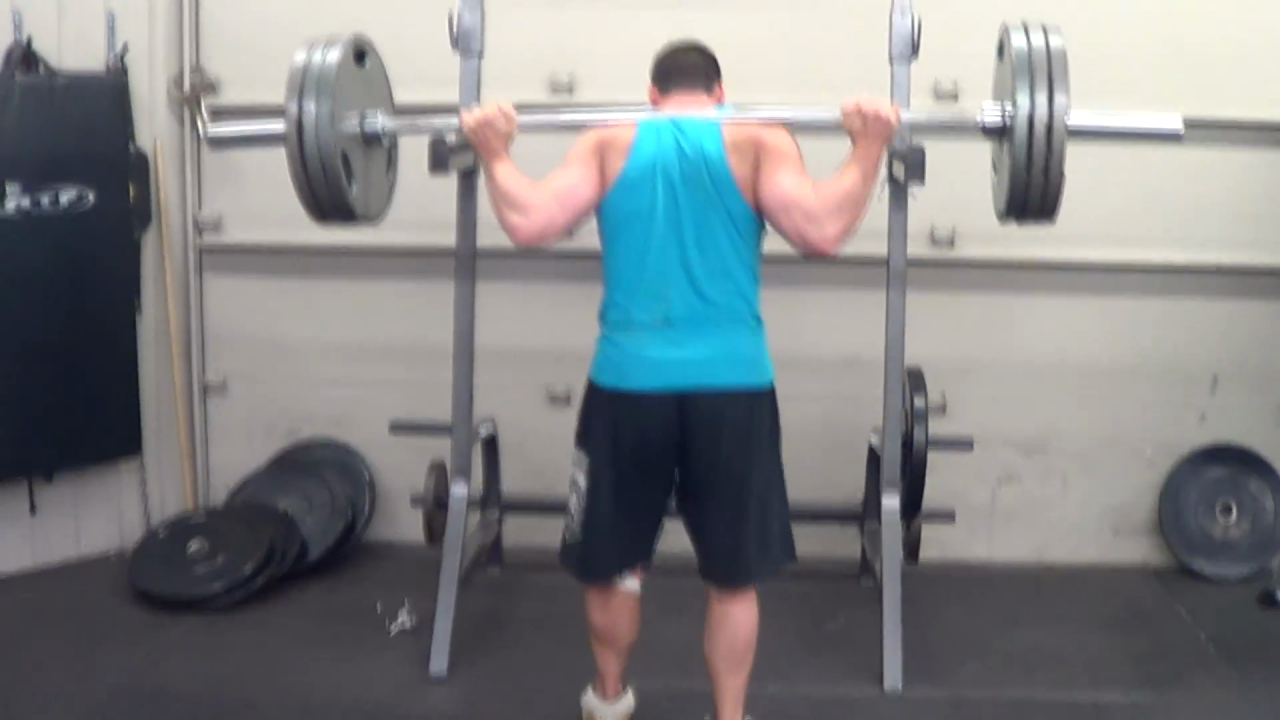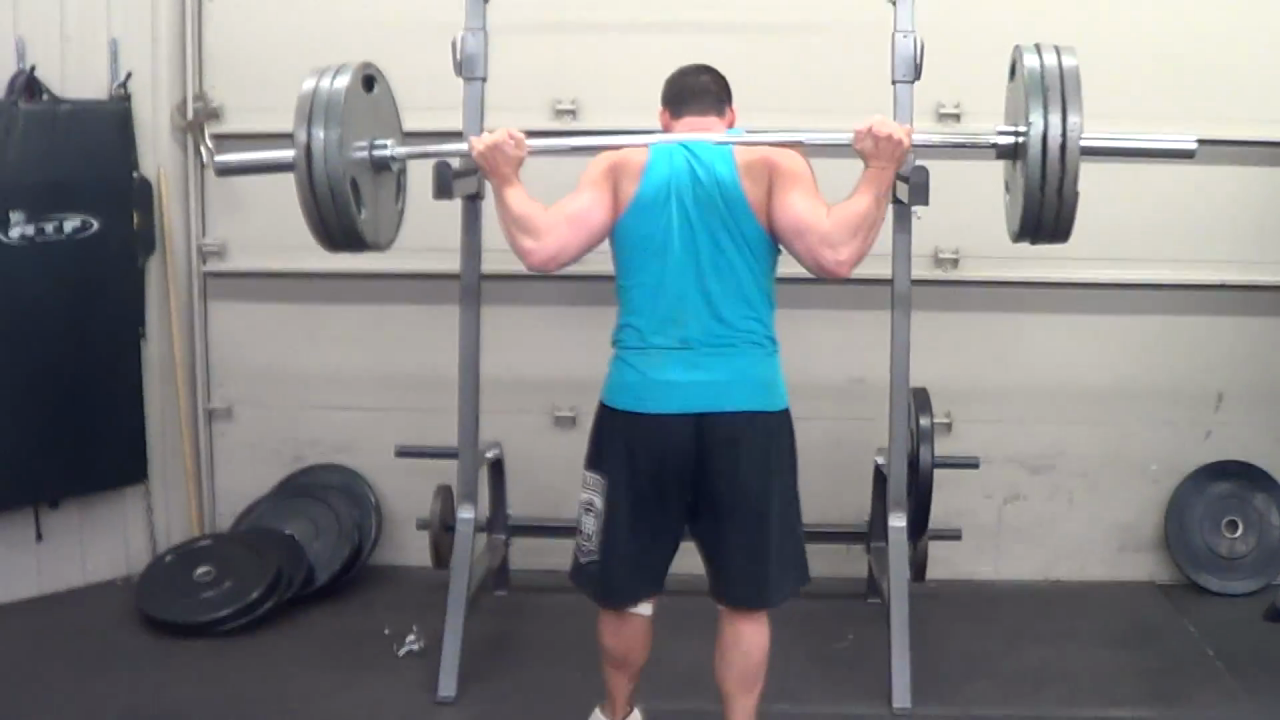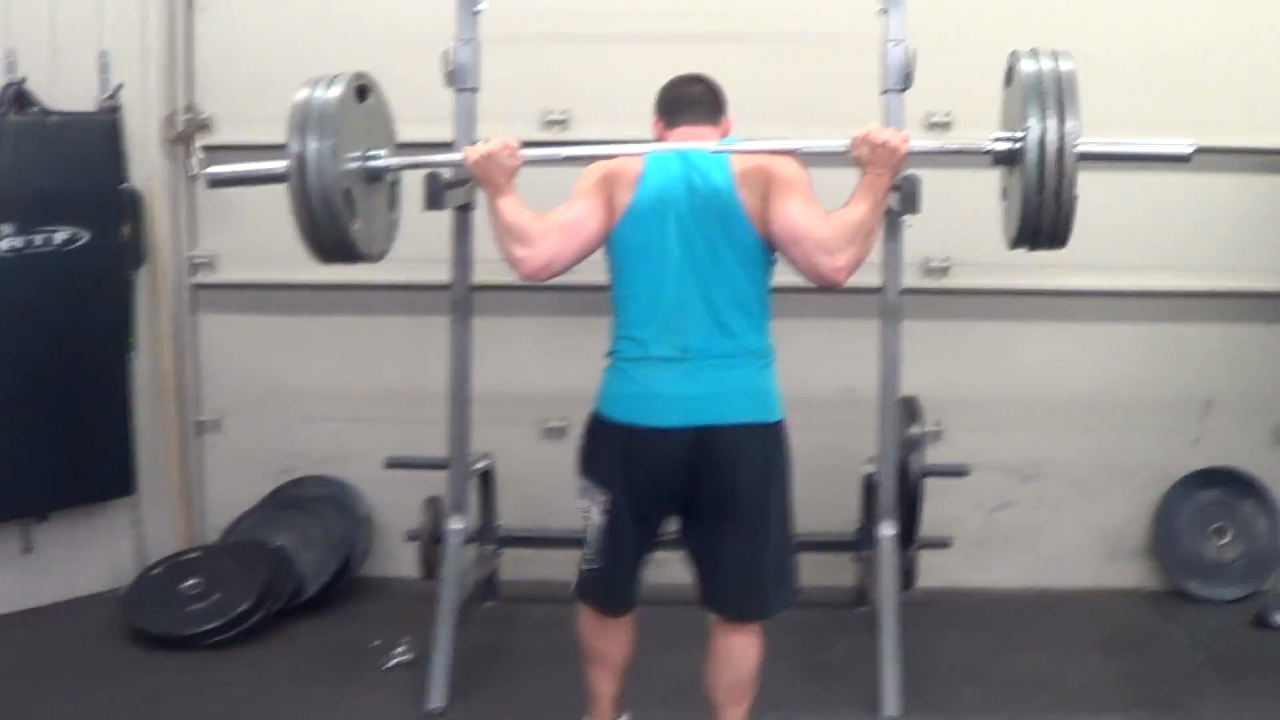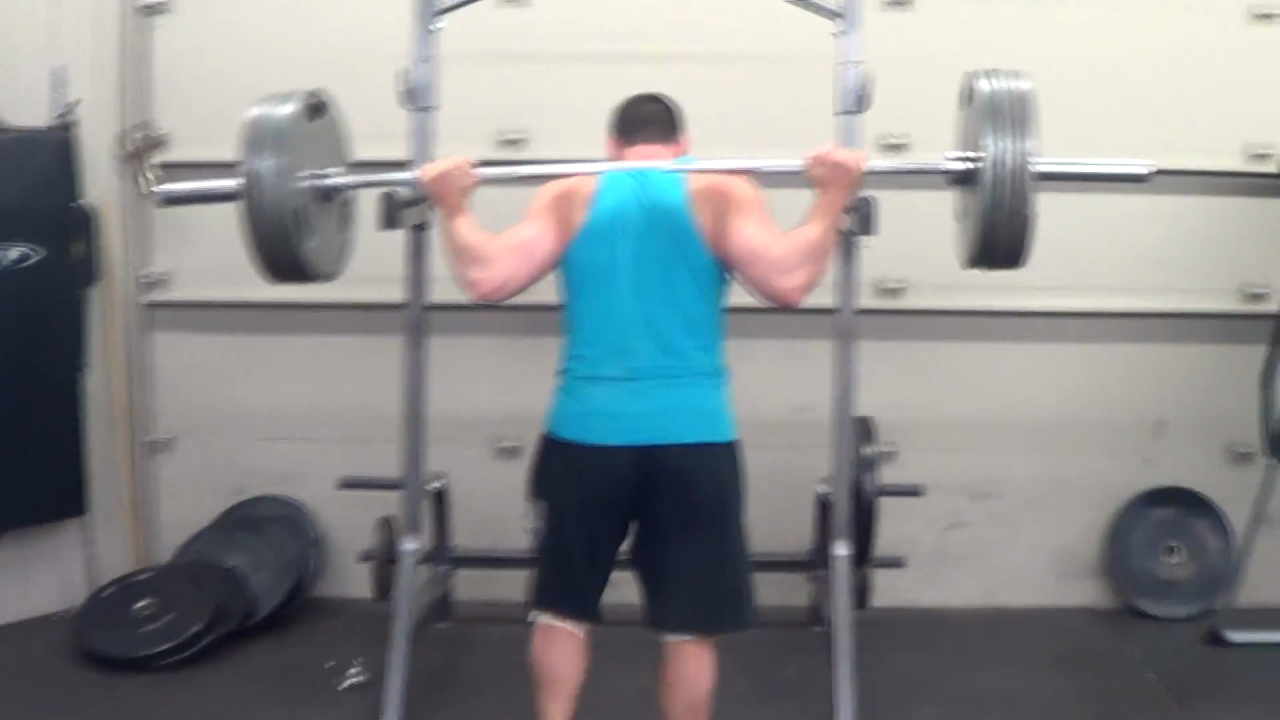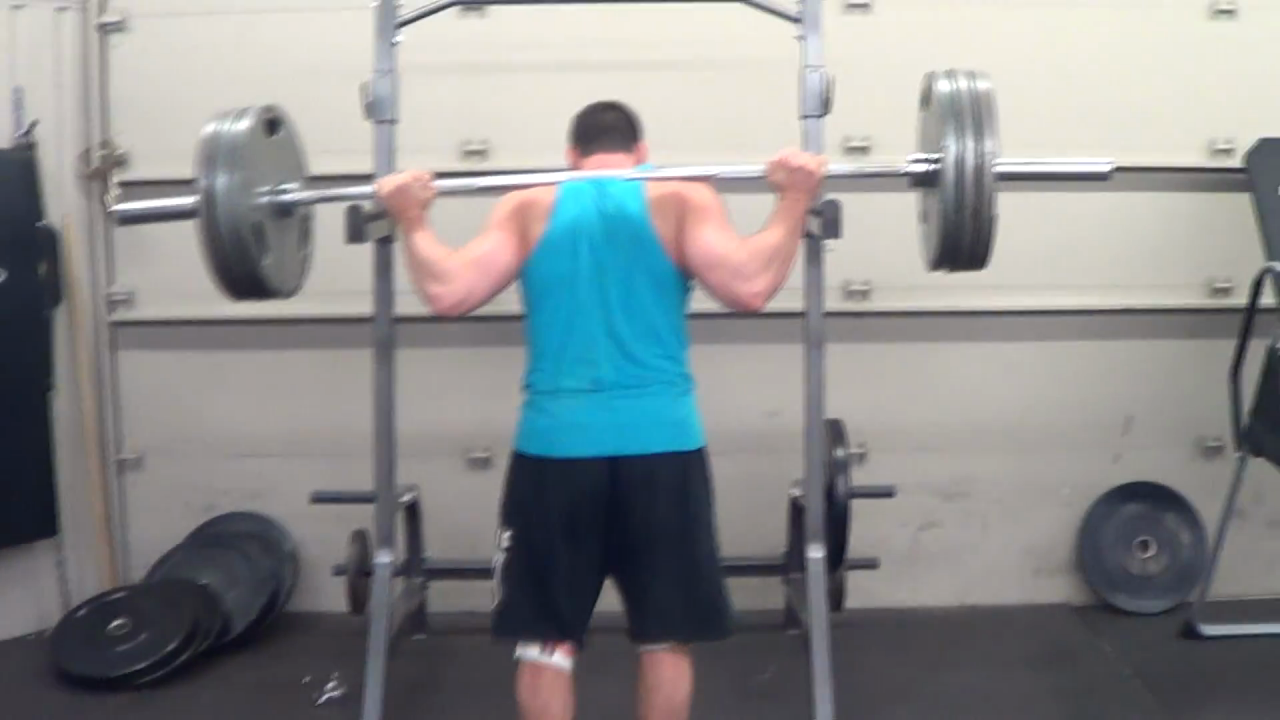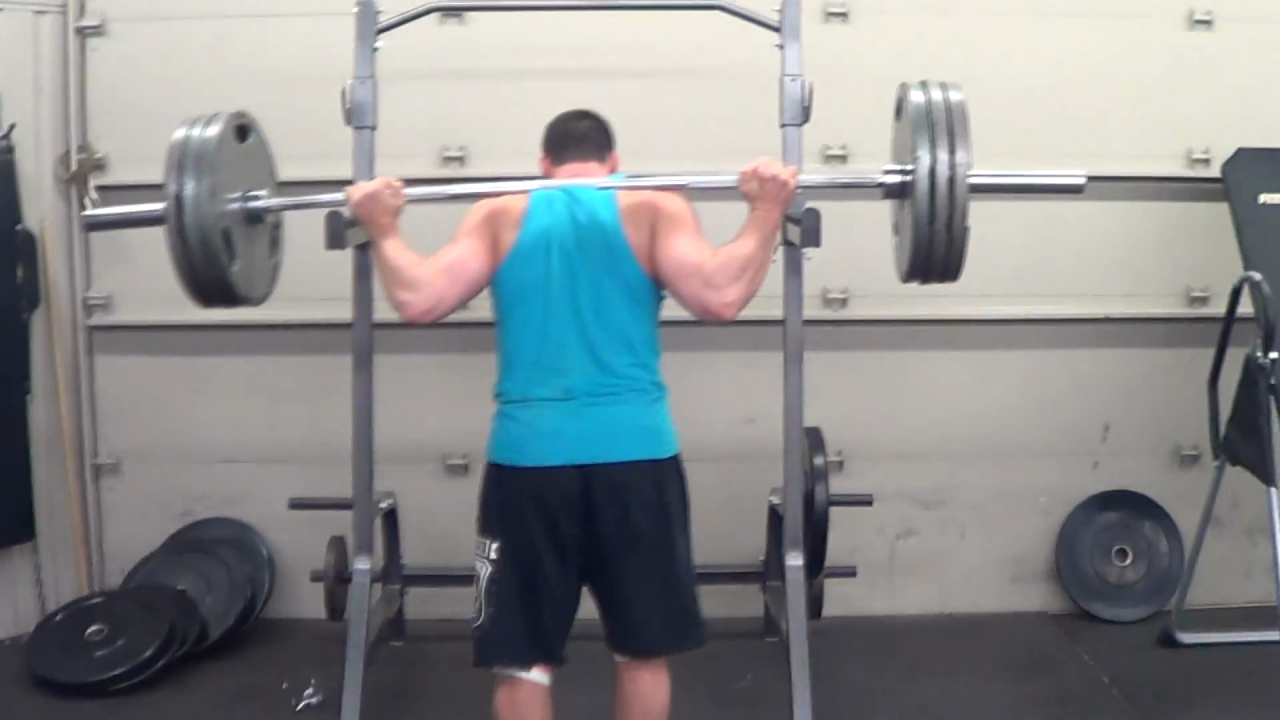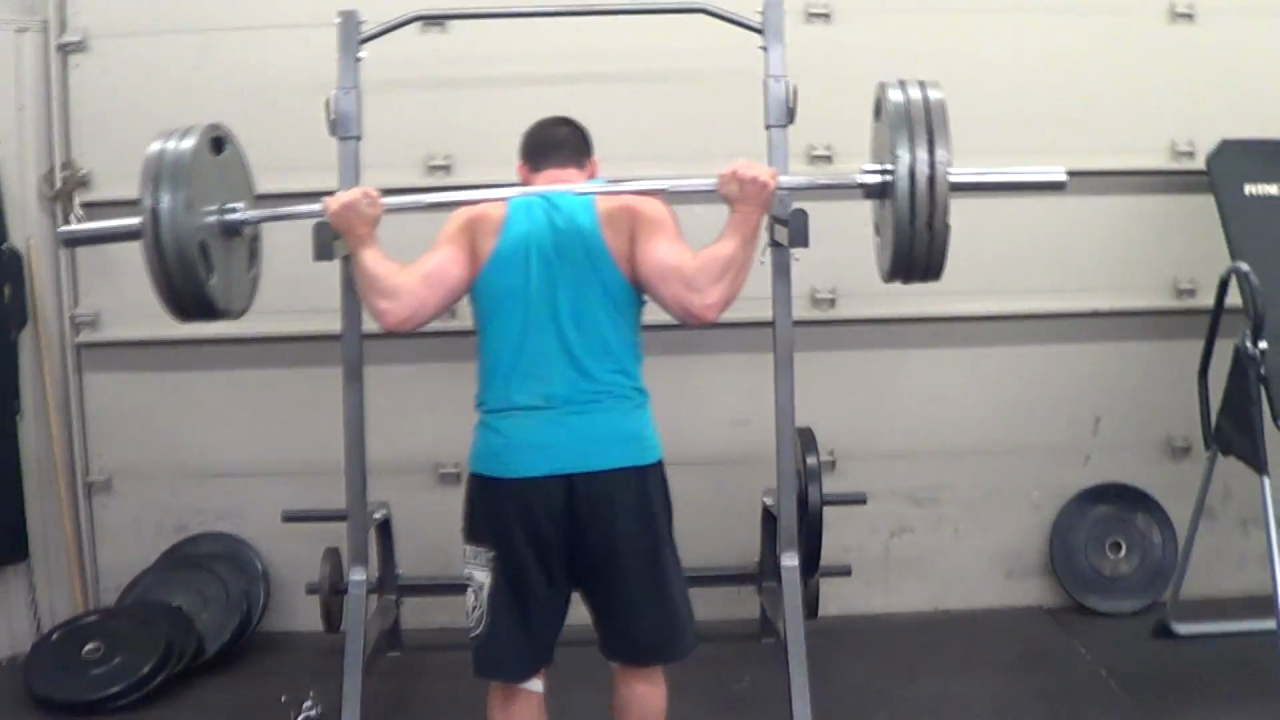
dt=0.1s
person 1, frame 1
left shoulder: (607, 144)
right shoulder: (758, 142)
left elbow: (528, 224)
right elbow: (822, 231)
left wrist: (494, 153)
right wrist: (869, 148)
left hip: (628, 383)
right hip: (731, 385)
left knee: (613, 565)
right knee: (734, 575)
person 1, frame 2
left shoulder: (619, 167)
right shoulder: (772, 165)
left elbow: (542, 248)
right elbow: (835, 254)
left wrist: (505, 178)
right wrist: (880, 171)
left hip: (640, 405)
right hip: (747, 408)
left knee: (620, 588)
right knee: (746, 599)
person 1, frame 3
left shoulder: (614, 176)
right shoulder: (768, 173)
left elbow: (535, 257)
right elbow: (831, 261)
left wrist: (499, 187)
right wrist: (877, 177)
left hip: (633, 416)
right hip: (741, 418)
left knee: (606, 591)
right knee: (738, 608)
person 1, frame 4
left shoulder: (568, 196)
right shoulder: (722, 193)
left elbow: (488, 279)
right elbow: (786, 282)
left wrist: (453, 207)
right wrist: (833, 199)
left hip: (585, 434)
right hip: (694, 436)
left knee: (562, 605)
right knee: (691, 627)
person 1, frame 5
left shoulder: (527, 208)
right shoulder: (682, 200)
left elbow: (449, 293)
right elbow: (747, 287)
left wrist: (411, 220)
right wrist: (794, 203)
left hip: (554, 448)
right hip: (662, 446)
left knee: (545, 638)
right knee: (665, 636)
person 1, frame 6
left shoulder: (498, 214)
right shoulder: (655, 208)
left elbow: (418, 300)
right elbow: (720, 298)
left wrist: (382, 227)
right wrist: (766, 214)
left hip: (528, 458)
right hip: (635, 455)
left knee: (522, 658)
right knee: (644, 647)
person 1, frame 7
left shoulder: (477, 223)
right shoulder: (634, 213)
left elbow: (398, 309)
right elbow: (701, 300)
left wrist: (360, 237)
right wrist: (746, 215)
left hip: (511, 468)
right hip: (619, 462)
left knee: (516, 668)
right knee: (639, 655)
